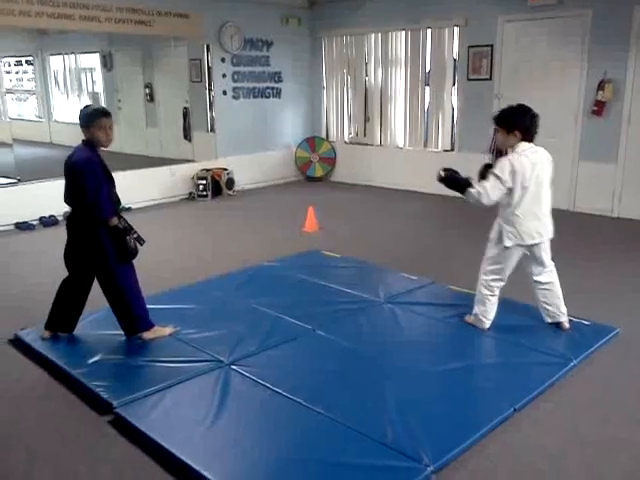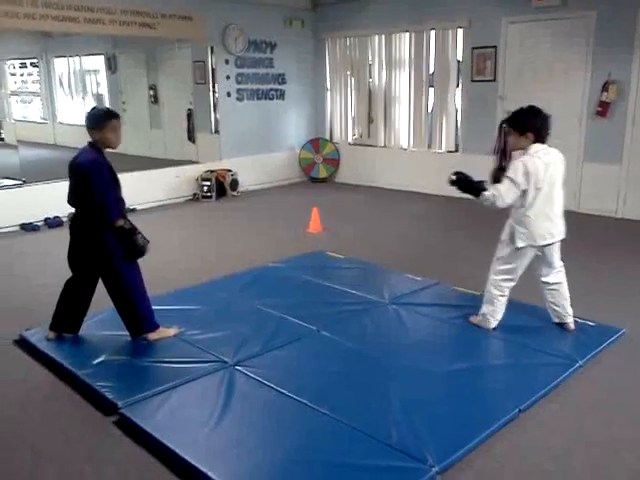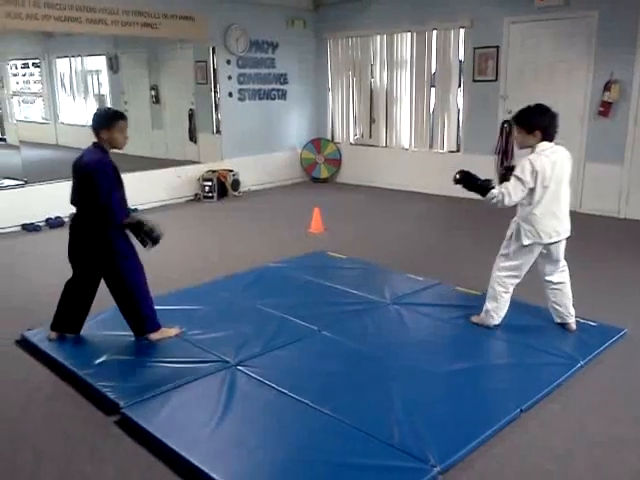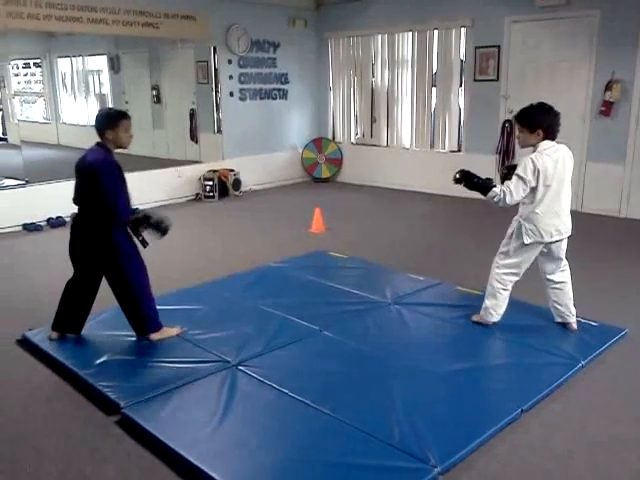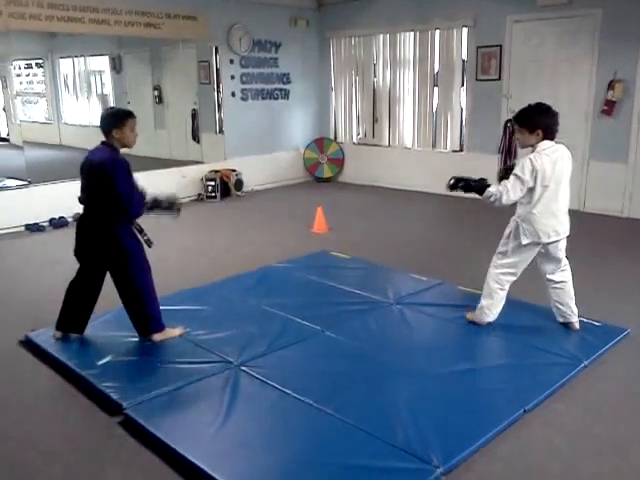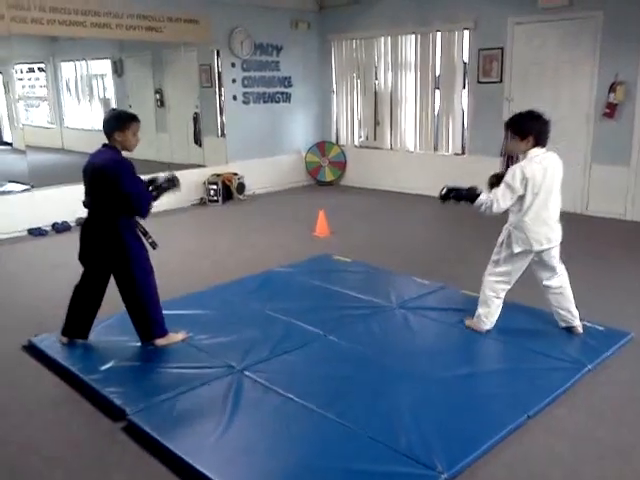
dt=0.1s
person 1, frame 1
left shoulder: (77, 156)
right shoulder: (90, 161)
right elbow: (100, 204)
right wrist: (118, 228)
left hip: (79, 227)
right hip: (95, 231)
left knee: (78, 277)
right knee: (121, 277)
left ankle: (54, 327)
right ankle: (143, 327)
person 1, frame 2
left shoulder: (82, 157)
right shoulder: (96, 163)
right elbow: (107, 206)
right wrist: (123, 227)
left hip: (83, 228)
right hip: (100, 232)
left knee: (82, 278)
right knee: (126, 277)
left ankle: (59, 327)
right ankle: (148, 328)
person 1, frame 3
left shoulder: (85, 158)
right shoulder: (102, 164)
right elbow: (112, 208)
left wrist: (125, 218)
right wrist: (132, 221)
left hip: (83, 229)
right hip: (103, 232)
left knee: (83, 278)
right knee: (130, 277)
left ankle: (60, 327)
right ankle: (150, 328)
person 1, frame 4
left shoulder: (88, 157)
right shoulder: (106, 164)
right elbow: (118, 209)
left wrist: (127, 215)
left hip: (85, 228)
right hip: (106, 232)
left knee: (84, 278)
right knee: (132, 276)
left ankle: (61, 327)
right ankle: (152, 328)
person 1, frame 5
left shoulder: (93, 156)
right shoulder: (116, 162)
right elbow: (132, 206)
left wrist: (138, 198)
right wrist: (147, 201)
left hip: (90, 225)
right hip: (113, 230)
left knee: (87, 277)
right knee: (137, 276)
left ankle: (65, 326)
right ankle: (154, 329)
person 1, frame 6
left shoulder: (95, 159)
right shoulder: (120, 164)
right elbow: (141, 206)
left wrist: (145, 187)
right wrist: (152, 190)
left hip: (94, 229)
right hip: (117, 232)
left knee: (92, 280)
right knee: (139, 280)
left ankle: (70, 332)
right ankle: (157, 334)
person 2, frame 1
left shoulder: (509, 163)
right shoulder: (544, 156)
left elbow: (486, 196)
left wrist: (460, 184)
right wrist: (495, 174)
left hip: (512, 230)
right hip: (539, 228)
left knee: (492, 274)
right knee: (544, 273)
left ankle: (481, 318)
right ankle: (559, 318)
person 2, frame 2
left shoulder: (523, 164)
right shoulder: (557, 157)
left elbow: (500, 199)
left wrist: (473, 187)
right wrist: (508, 177)
left hip: (524, 231)
right hip: (551, 229)
left knee: (502, 275)
right knee: (553, 274)
left ankle: (488, 318)
right ankle: (565, 318)
person 2, frame 3
left shoulder: (531, 163)
right shoulder: (564, 155)
left elbow: (507, 197)
left wrist: (478, 185)
right wrist: (515, 177)
left hip: (530, 229)
right hip: (557, 227)
left knee: (505, 271)
right knee: (557, 273)
left ankle: (490, 316)
right ankle: (567, 319)
person 2, frame 4
left shoulder: (532, 162)
right shoulder: (566, 154)
left elbow: (508, 196)
left wrist: (479, 184)
right wrist: (516, 177)
left hip: (531, 228)
right hip: (558, 226)
left knee: (504, 269)
right knee: (557, 272)
left ankle: (489, 314)
right ankle: (568, 318)
person 2, frame 5
left shoulder: (531, 162)
right shoulder: (564, 154)
left elbow: (505, 196)
left wrist: (476, 186)
right wrist: (513, 178)
left hip: (530, 228)
right hip: (556, 226)
left knee: (502, 269)
right knee: (559, 272)
left ankle: (484, 313)
right ankle: (570, 318)
person 2, frame 6
left shoulder: (521, 170)
right shoulder: (555, 161)
left elbow: (495, 204)
left wrist: (467, 195)
right wrist: (504, 184)
left hip: (522, 236)
right hip: (548, 234)
left knee: (497, 277)
right knee: (555, 278)
left ankle: (482, 321)
right ankle: (572, 322)
